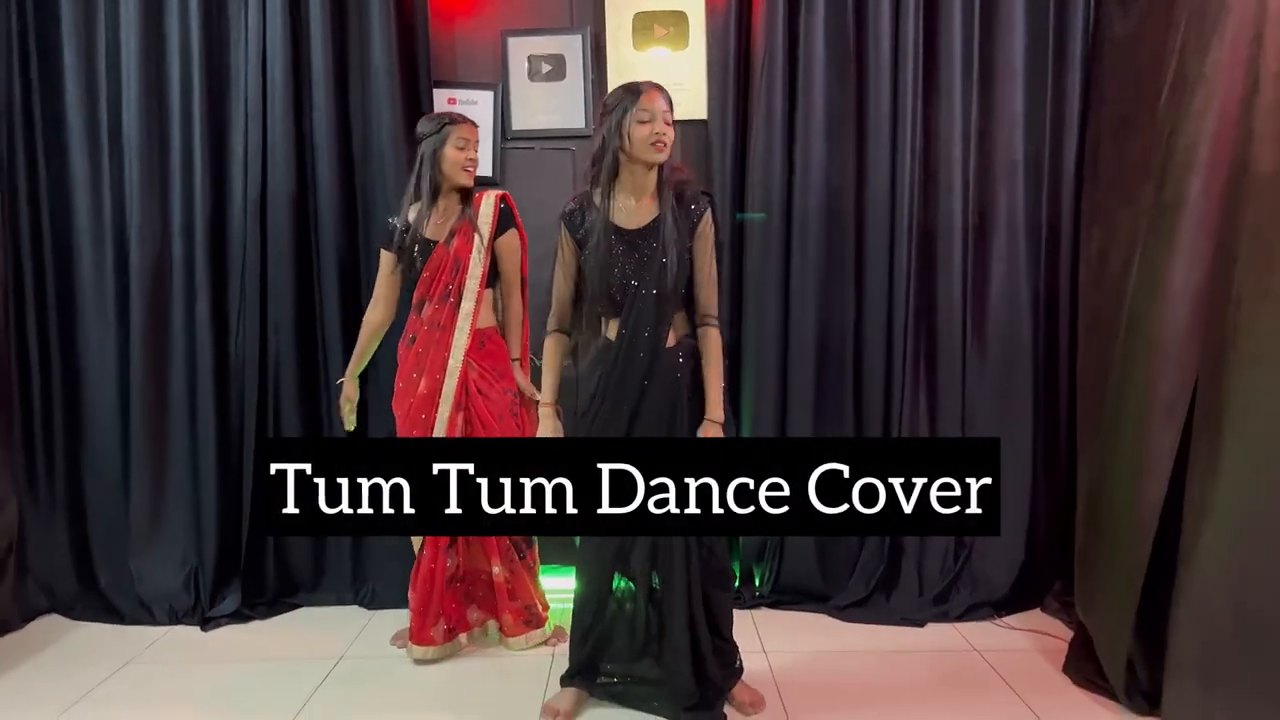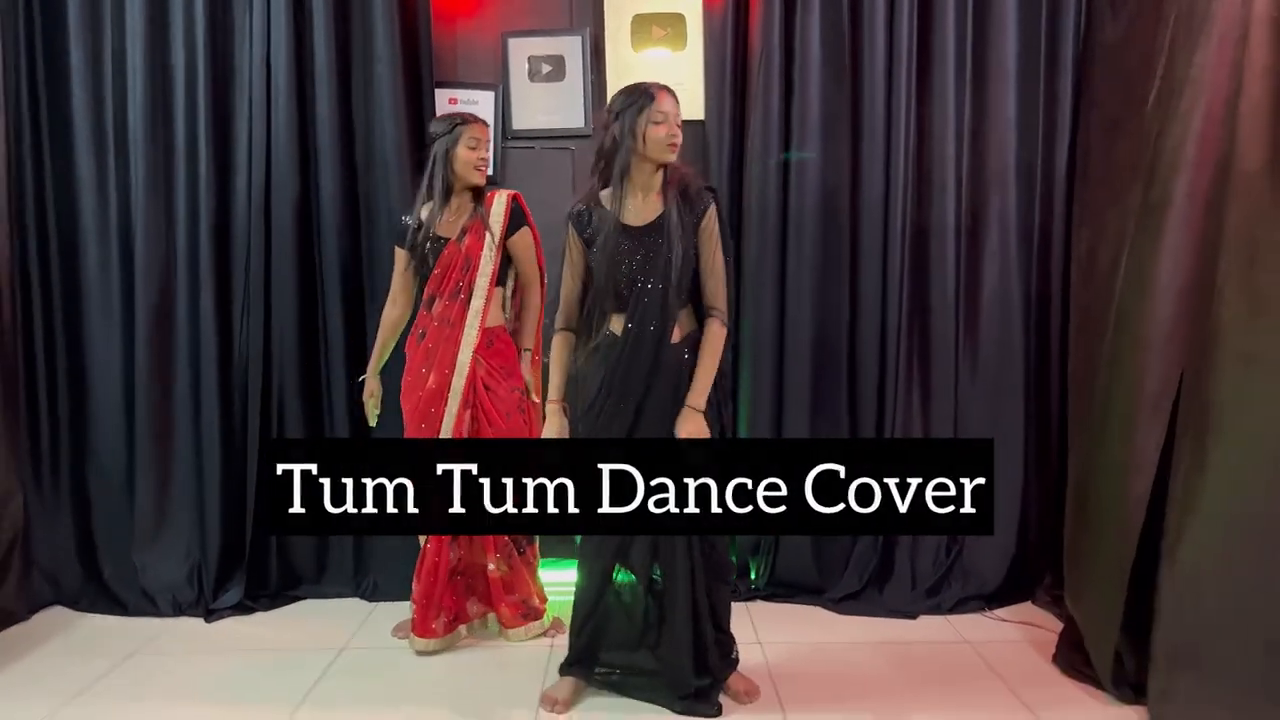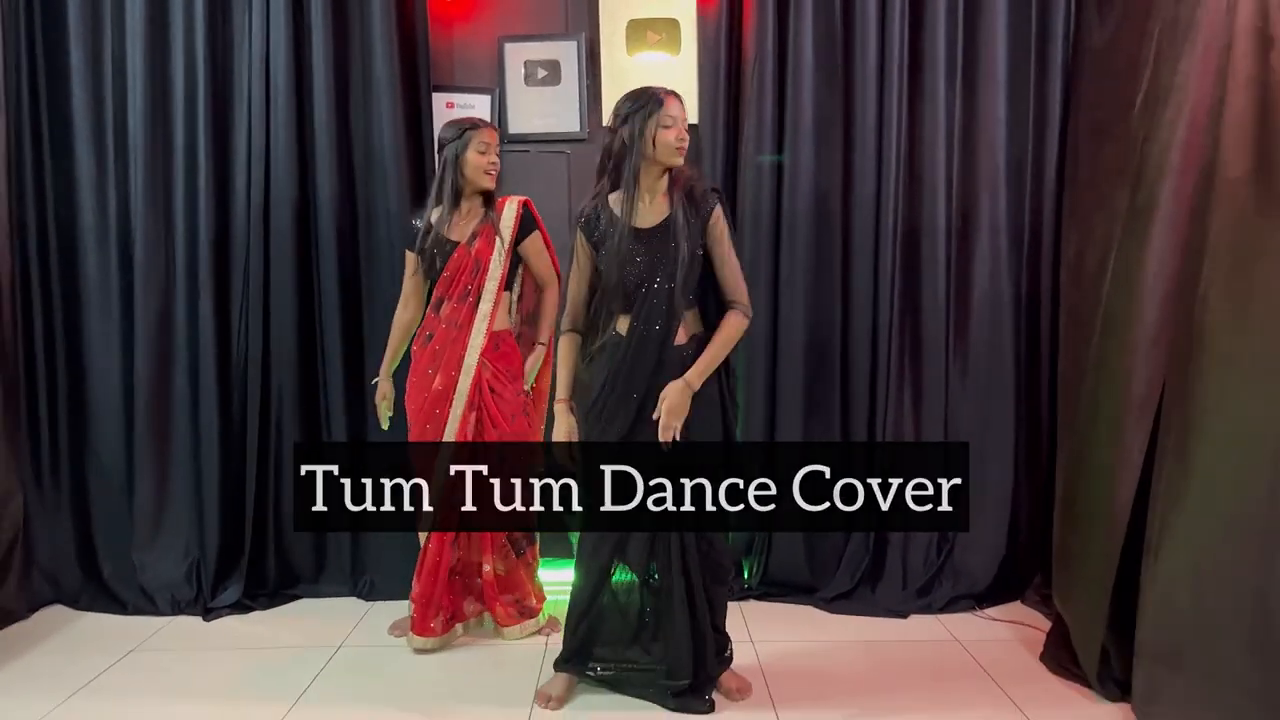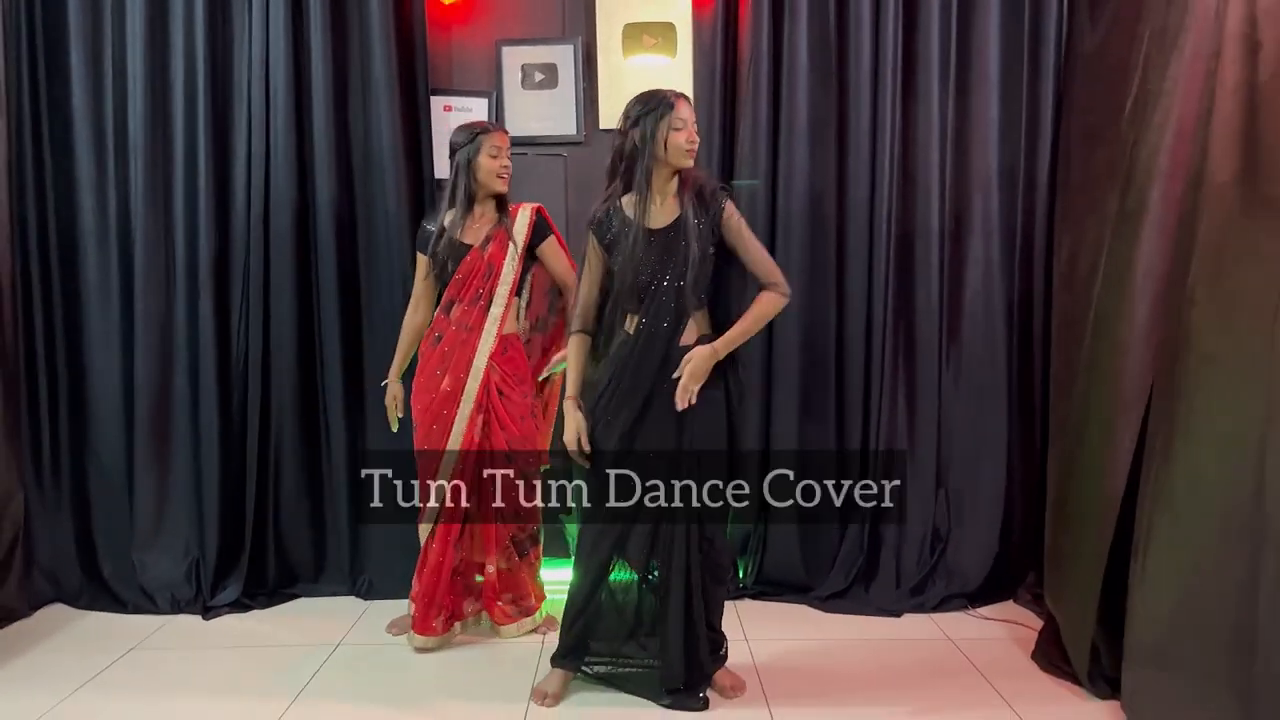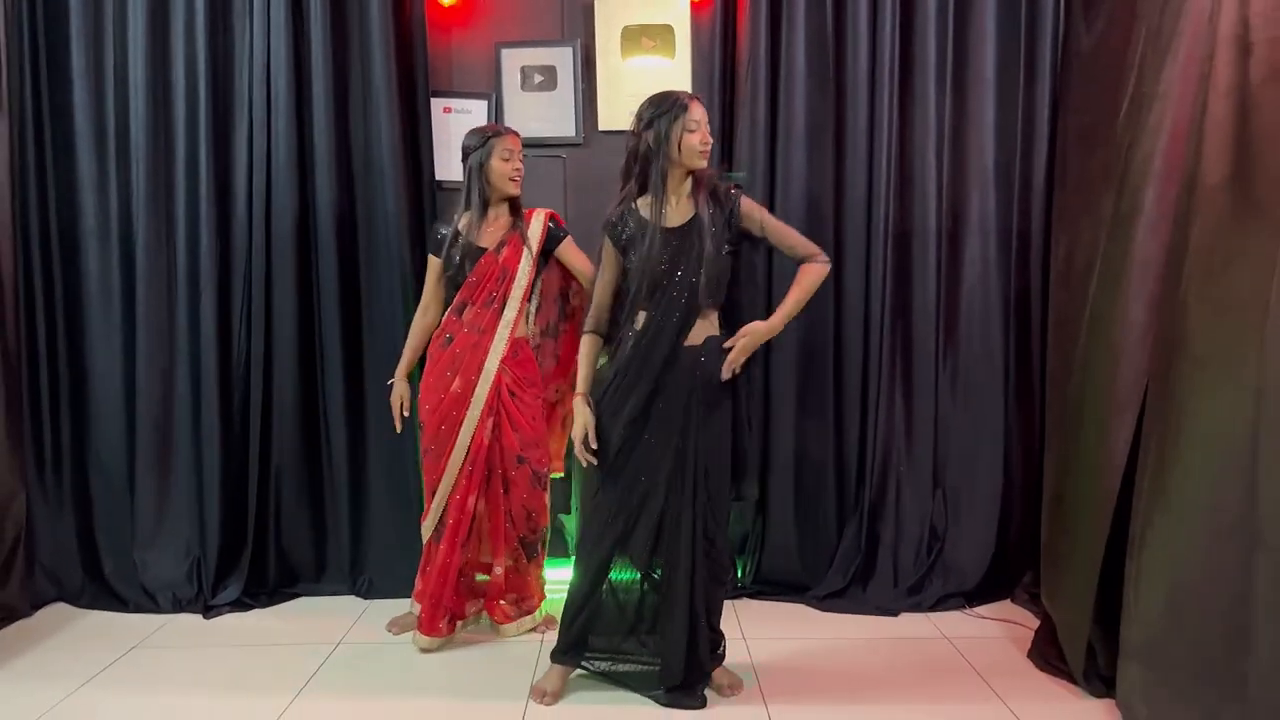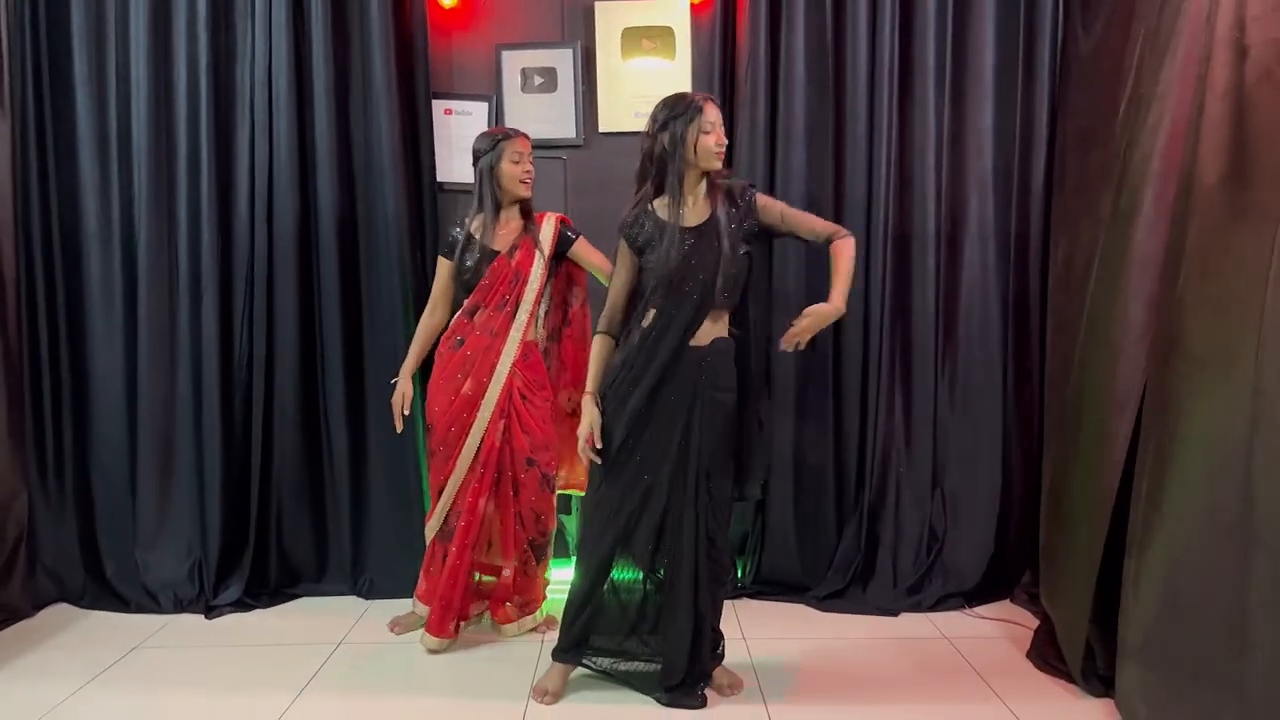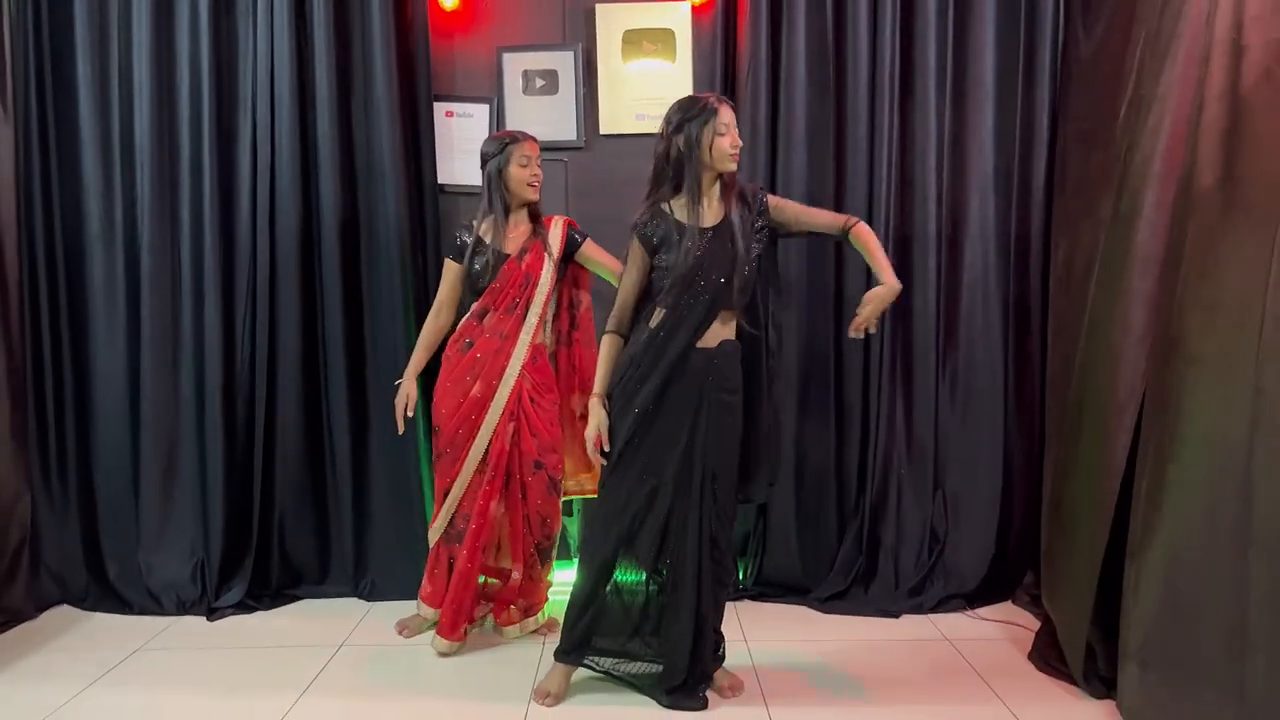
dt=0.1s
person 1, frame 1
left shoulder: (691, 210)
right shoulder: (581, 216)
left elbow: (709, 319)
right elbow: (560, 323)
left wrist: (713, 418)
right wrist: (547, 408)
left hip: (679, 380)
right hip: (608, 383)
left knee: (693, 529)
right knee: (607, 530)
person 1, frame 2
left shoulder: (696, 206)
right shoulder: (589, 215)
left elbow: (716, 313)
right elbow: (567, 321)
left wrist: (697, 406)
right wrist: (555, 406)
left hip: (682, 374)
right hip: (614, 378)
right knee: (608, 525)
left ankle: (711, 661)
right ankle: (583, 662)
person 1, frame 3
left shoulder: (701, 207)
right shoulder: (597, 219)
left elbow: (739, 307)
right elbow: (573, 321)
left wrist: (687, 382)
right wrist: (563, 404)
left hip: (687, 382)
right hip: (618, 378)
left knee: (696, 522)
right knee: (610, 521)
left ankle: (707, 659)
right ankle: (581, 658)
person 1, frame 4
left shoulder: (712, 206)
right shoulder: (610, 220)
left elbow: (776, 288)
right elbow: (584, 321)
left wrist: (714, 350)
right wrist: (572, 403)
left hip: (694, 380)
right hip: (625, 377)
left knee: (695, 520)
right knee: (608, 519)
left ankle: (701, 655)
right ankle: (574, 654)
person 1, frame 5
left shoulder: (724, 205)
right shoulder: (626, 223)
left elbow: (814, 260)
right elbow: (597, 320)
left wrist: (774, 322)
right wrist: (582, 398)
left hip: (706, 377)
right hip: (635, 378)
left knee: (699, 519)
right knee: (613, 516)
left ankle: (698, 655)
right ankle: (570, 652)
person 1, frame 6
left shoulder: (740, 205)
right shoulder: (642, 223)
left elbow: (839, 237)
right elbow: (610, 320)
left wrist: (834, 303)
right wrist: (590, 398)
left hip: (711, 377)
right hip: (641, 377)
left knee: (700, 520)
right knee: (613, 514)
left ankle: (697, 655)
right ankle: (570, 650)
person 1, frame 7
left shoulder: (750, 208)
right shoulder: (656, 222)
left elbow: (846, 225)
right elbow: (619, 320)
left wrist: (885, 278)
right wrist: (596, 400)
left hip: (716, 380)
right hip: (651, 378)
left knee: (705, 522)
right knee: (617, 515)
left ankle: (699, 658)
right ankle: (572, 652)
person 2, frame 1
left shoulder: (493, 210)
right shoulder: (402, 224)
left elbow: (513, 292)
right elbow: (381, 306)
left wrist: (518, 361)
right wrist: (352, 373)
left hip: (482, 363)
right hip: (421, 367)
left ankle: (520, 615)
right ankle: (441, 614)
person 2, frame 2
left shoulder: (504, 209)
right shoulder: (416, 222)
left elbow: (531, 287)
right elbow: (398, 303)
left wrist: (528, 355)
right wrist: (373, 370)
left hip: (490, 360)
right hip: (429, 363)
left ankle: (517, 607)
right ankle: (440, 607)
person 2, frame 3
left shoulder: (514, 215)
right shoulder: (425, 227)
left elbow: (551, 286)
right elbow: (410, 306)
left wrist: (543, 348)
right wrist: (385, 372)
left hip: (495, 365)
right hip: (434, 366)
left ankle: (516, 606)
right ankle: (441, 603)
person 2, frame 4
left shoulder: (526, 221)
right shoulder: (437, 230)
left elbow: (573, 286)
right elbow: (420, 308)
left wrist: (569, 345)
right wrist: (395, 375)
left hip: (503, 368)
right hip: (443, 367)
left knee: (508, 484)
right knee: (445, 485)
left ankle: (513, 604)
right ankle: (437, 604)
person 2, frame 5
left shoulder: (540, 226)
right shoulder: (449, 233)
left elbow: (594, 280)
right elbow: (429, 309)
right wrist: (401, 374)
left hip: (512, 370)
right hip: (451, 368)
left knee: (517, 485)
right knee: (450, 484)
left ankle: (515, 603)
right ankle: (438, 601)
person 2, frame 6
left shoulder: (550, 230)
right shoulder: (461, 235)
left elbow: (615, 274)
right elbow: (436, 310)
right wrist: (406, 374)
left hip: (521, 373)
right hip: (460, 370)
left knee: (525, 487)
right knee: (457, 486)
left ankle: (517, 603)
right ankle: (442, 601)
person 2, frame 7
left shoulder: (557, 234)
right shoulder: (468, 238)
left elbow: (624, 274)
right elbow: (441, 312)
right wrist: (410, 375)
left hip: (526, 375)
right hip: (467, 372)
left knee: (530, 489)
right knee: (461, 486)
left ankle: (518, 605)
right ankle: (442, 602)
